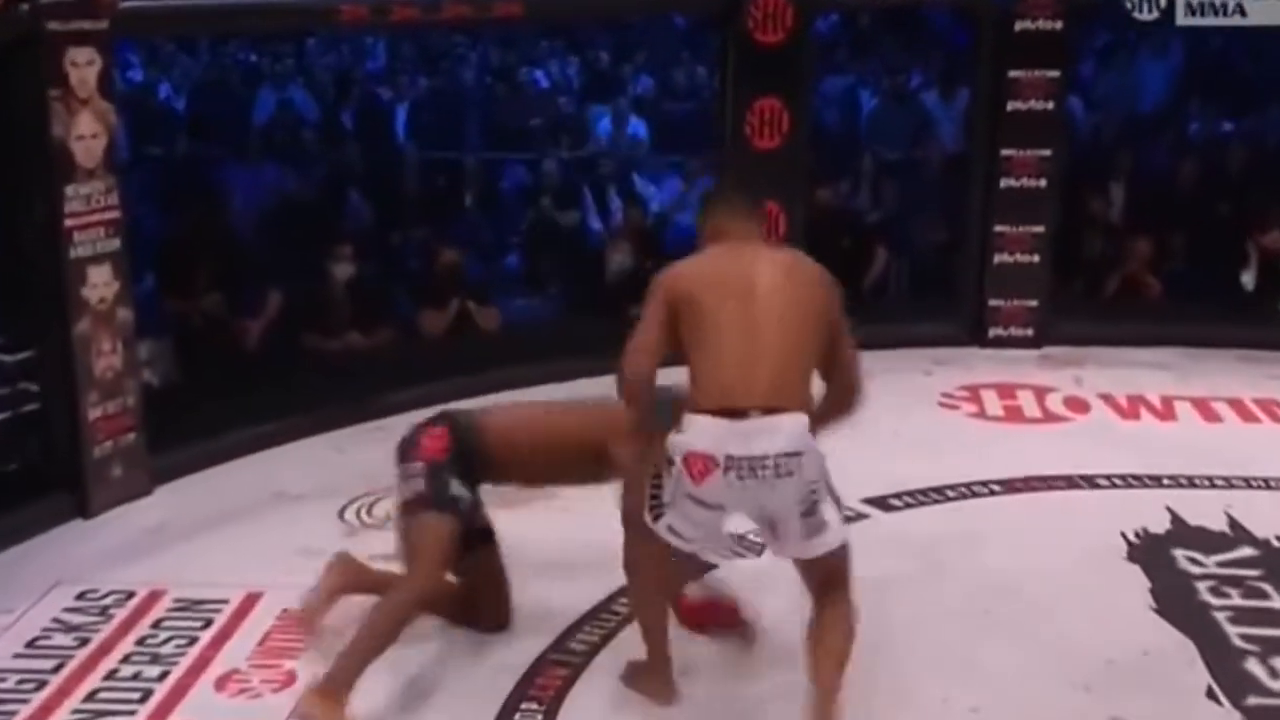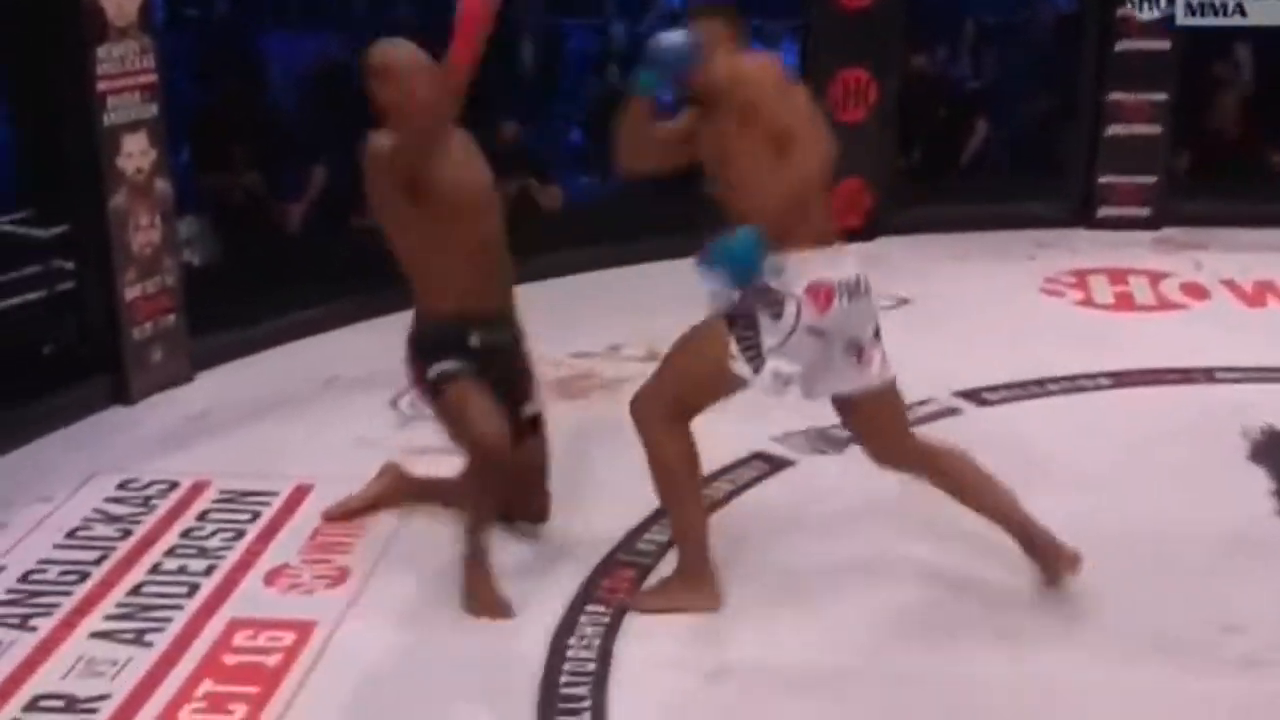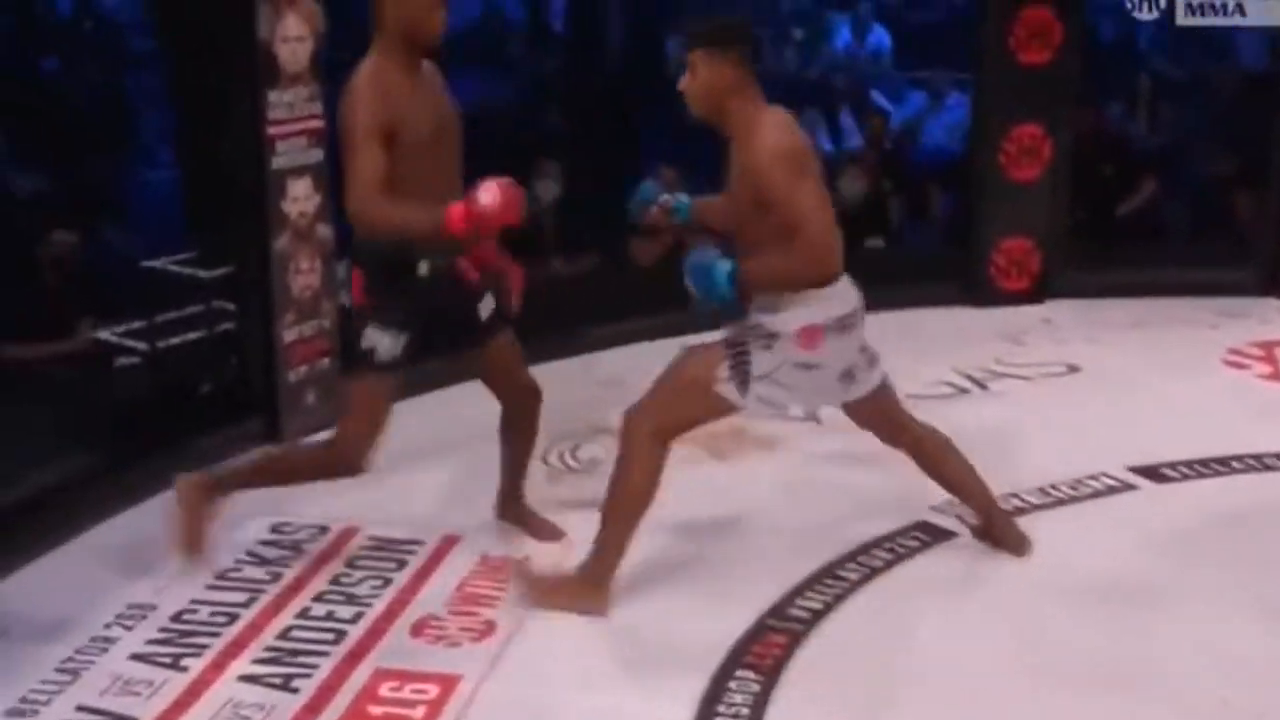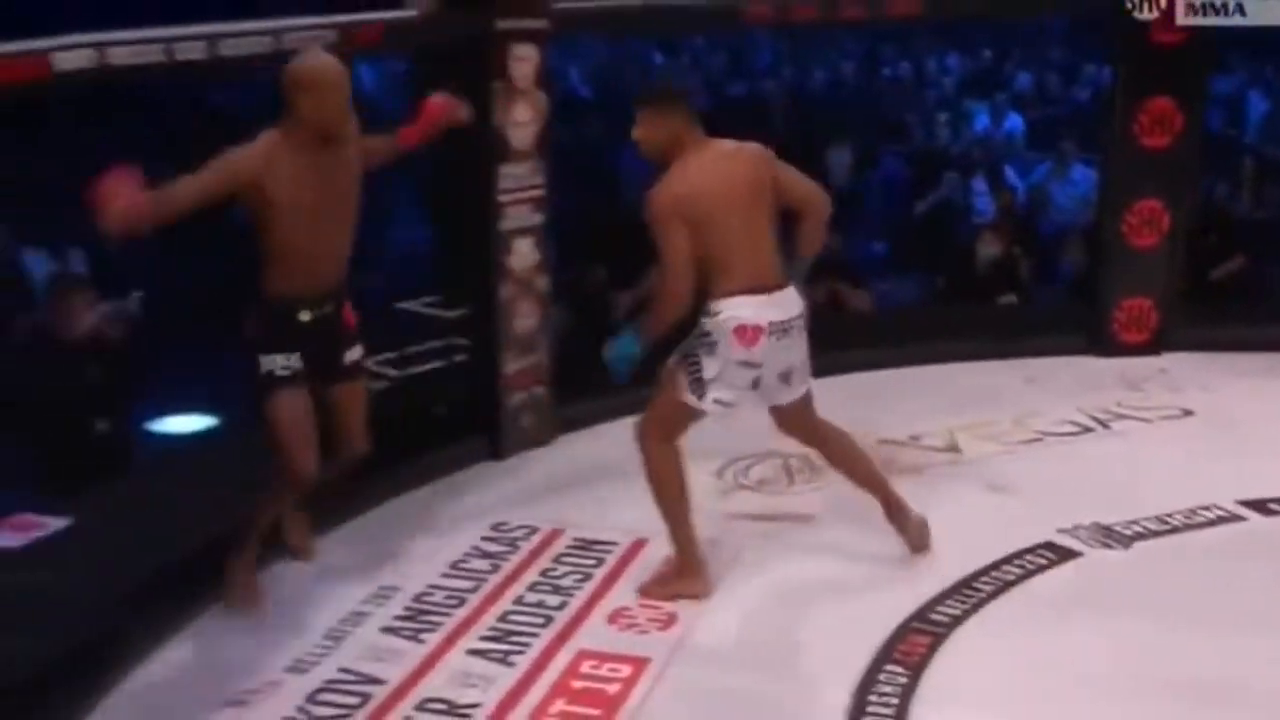
dt=0.5s
person 1, frame 1
left shoulder: (680, 276)
right shoulder: (815, 278)
left elbow: (634, 381)
right elbow: (846, 391)
left hip: (711, 445)
right hip: (790, 447)
left knee: (641, 510)
right knee: (833, 595)
left ankle: (657, 671)
person 1, frame 2
left shoulder: (751, 73)
left elbow: (817, 150)
right elbow: (635, 158)
left wrist: (754, 235)
right wrist: (649, 81)
left hip: (799, 287)
right hip: (836, 284)
left knee: (655, 409)
right knee: (901, 449)
person 1, frame 3
left shoulder: (764, 146)
right shoulder: (770, 127)
left elbow: (818, 243)
left wrist: (738, 276)
right wrist: (687, 210)
left hip: (794, 327)
right hip: (832, 312)
left knee: (646, 426)
right knee: (894, 424)
right ankle: (1000, 524)
person 1, frame 4
left shoulder: (668, 194)
right shoulder: (755, 156)
left elbow: (676, 295)
right elbow: (817, 206)
left wrist: (635, 340)
left hip: (737, 323)
right hip: (785, 311)
left knee: (655, 432)
right knee: (806, 426)
left ankle: (688, 568)
right ankle: (903, 516)
person 2, frame 1
left shoulder: (619, 436)
right shoulder: (626, 434)
right wrist: (696, 610)
left hip: (455, 457)
right hip: (442, 448)
left knee: (490, 615)
right knee: (428, 581)
left ankle: (355, 577)
person 2, frame 2
left shoulder: (463, 146)
right shoulder: (386, 152)
right elbow: (416, 143)
left hip: (498, 337)
right hip: (445, 346)
left knee: (529, 505)
right knee: (494, 444)
left ankle: (400, 485)
right ankle: (475, 560)
person 2, frame 3
left shoulder: (429, 76)
right shoulder: (368, 92)
right elbow: (368, 211)
left wrist: (489, 254)
right wrist: (464, 217)
left hip: (445, 265)
right hip: (390, 275)
left knee: (523, 393)
right knee: (352, 453)
left ankle: (511, 504)
right ankle: (205, 488)
person 2, frame 4
left shoulder: (349, 138)
right shoulder: (258, 160)
left elbow: (380, 151)
right elbow: (176, 198)
left wrist: (426, 126)
right wrist: (129, 208)
left hip: (333, 310)
right hip: (283, 318)
left knee: (354, 448)
right knee: (302, 469)
left ankle: (293, 513)
right ankle: (245, 557)
